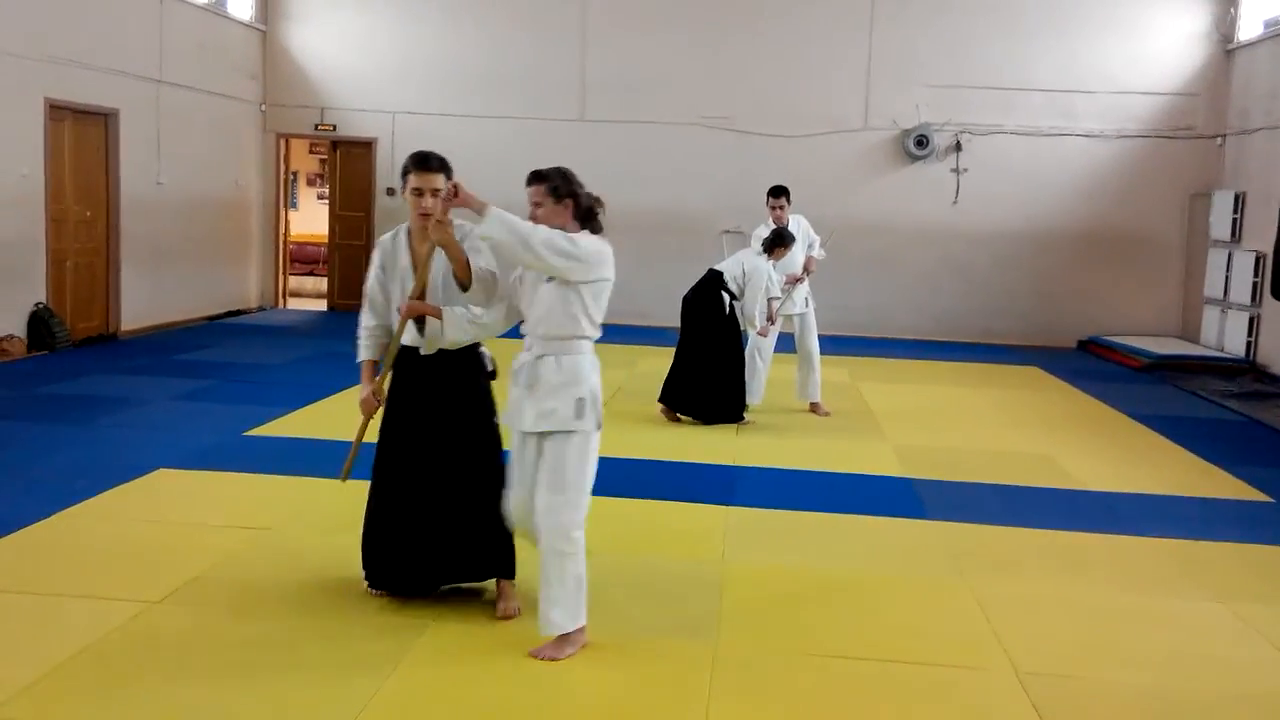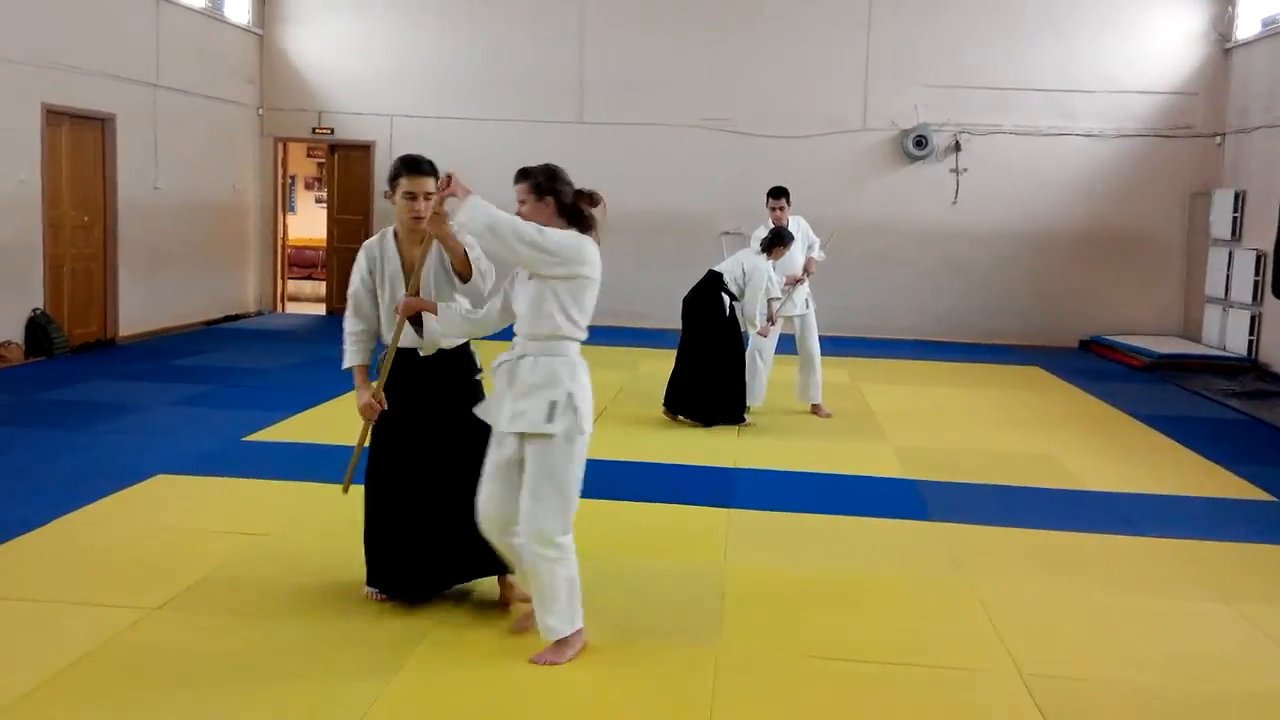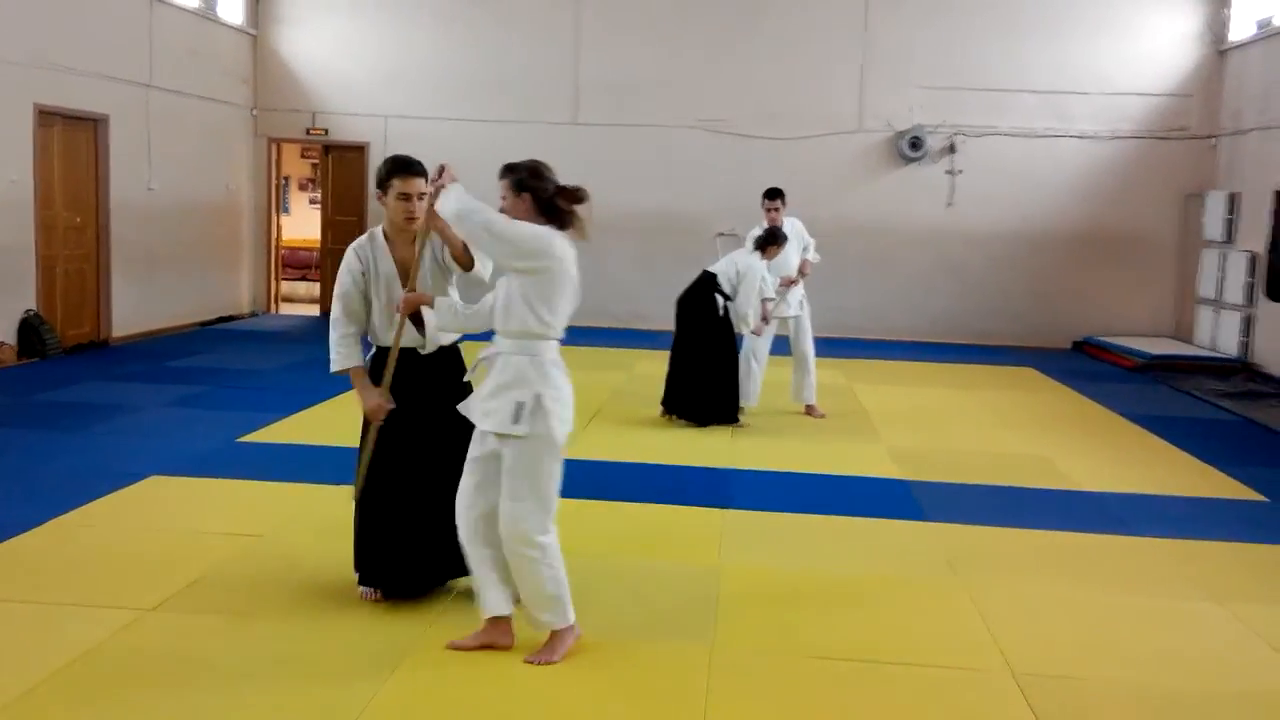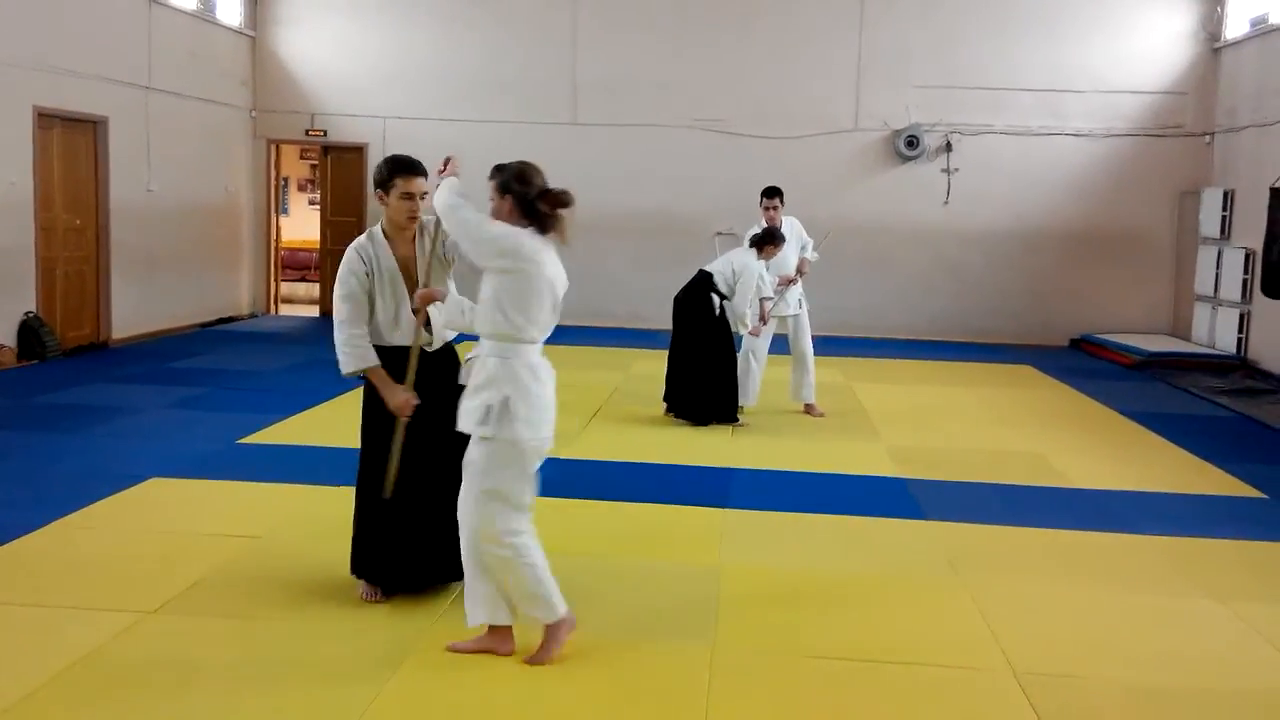
dt=0.1s
person 1, frame 1
left shoulder: (595, 252)
right shoulder: (531, 264)
left elbow: (526, 239)
right elbow: (492, 319)
left wrist: (474, 205)
right wrist: (436, 311)
left hip: (572, 386)
right hip: (530, 384)
left knee: (557, 512)
right knee: (524, 511)
left ankle: (571, 625)
right ankle: (570, 581)
person 1, frame 2
left shoulder: (576, 250)
right shoulder: (534, 261)
left elbow: (497, 229)
right elbow: (491, 317)
left wrist: (462, 197)
right wrist: (434, 308)
left hip: (557, 390)
right hip: (523, 387)
left knee: (542, 520)
right knee: (494, 509)
left ankle: (568, 629)
right ankle: (544, 596)
person 1, frame 3
left shoulder: (548, 245)
right shoulder: (527, 256)
left elbow: (474, 218)
right elbow: (486, 314)
left wrist: (449, 186)
right wrist: (432, 302)
left hip: (535, 388)
right hip: (508, 386)
left knee: (523, 521)
right knee: (475, 509)
left ankle: (561, 624)
right ankle: (498, 621)
person 1, frame 4
left shoulder: (510, 245)
right shoulder: (541, 255)
left elbow: (456, 212)
left wrist: (448, 178)
right wrist: (442, 299)
left hip: (510, 390)
right hip: (516, 385)
left knee: (499, 523)
right knee: (478, 515)
left ankle: (555, 617)
right ankle: (500, 629)
person 2, frame 1
left shoulder: (466, 239)
right shoulder: (388, 247)
left elbow: (487, 296)
right elbow: (375, 318)
left wrist: (450, 248)
right wrist: (367, 379)
left hip: (464, 371)
right hip: (411, 371)
left knee: (481, 474)
right knee: (397, 474)
left ankle: (504, 581)
right ankle: (390, 570)
person 2, frame 2
left shoulder: (457, 239)
right shoulder: (373, 252)
left elbow: (482, 287)
right elbow: (358, 324)
left wrist: (447, 239)
right wrist: (362, 386)
left hip: (453, 371)
right hip: (402, 376)
left knee: (474, 471)
right knee: (391, 480)
left ankle: (503, 574)
right ankle: (391, 575)
person 2, frame 3
left shoulder: (441, 239)
right shoulder: (361, 254)
left elbow: (479, 272)
right elbow: (344, 328)
left wrist: (448, 229)
right wrist: (363, 389)
left hip: (446, 368)
right hip: (392, 373)
left knee: (462, 469)
right knee: (384, 478)
right ankle: (379, 573)
person 2, frame 4
left shoulder: (438, 235)
right shoulder: (361, 254)
right elbow: (350, 330)
right wrist: (388, 388)
left hip: (442, 365)
right hip: (390, 370)
left knee: (457, 464)
right knee: (385, 477)
left ankle: (452, 561)
right ankle: (378, 571)
person 3, frame 1
left shoulder: (800, 223)
right shoulder: (761, 235)
left elbow: (814, 241)
left wrist: (812, 257)
right wrist: (784, 279)
left hip: (800, 295)
left knee: (810, 349)
right knee: (759, 348)
left ankle: (813, 400)
right ankle: (746, 400)
person 3, frame 2
left shoulder: (800, 224)
right shoulder: (760, 236)
left elbow: (814, 243)
left wrist: (812, 259)
right wrist: (784, 280)
left hip: (800, 297)
left knee: (811, 350)
right knee: (759, 350)
left ankle: (815, 402)
right ankle: (747, 402)
person 3, frame 3
left shoulder: (795, 225)
right shoulder: (755, 236)
left elbow: (809, 245)
left wrist: (807, 260)
right wrist: (779, 281)
left hip: (795, 298)
left knee: (805, 351)
right knee: (754, 351)
left ankle: (809, 402)
right ankle: (741, 402)
person 3, frame 4
left shoulder: (793, 224)
right shoulder: (754, 236)
left elbow: (807, 244)
left wrist: (805, 259)
right wrist: (778, 281)
left hip: (793, 297)
left knee: (804, 350)
right knee: (753, 350)
left ankle: (808, 401)
right ankle: (740, 401)
person 4, frame 1
left shoulder: (754, 254)
right shoulder: (759, 267)
right elbow: (750, 305)
left wrist: (771, 303)
right wrist: (757, 328)
left hip: (697, 297)
right hip: (713, 303)
left knee: (692, 352)
right knee: (727, 357)
left ankle: (671, 404)
right ankle: (726, 413)
person 4, frame 2
left shoulder: (753, 254)
right shoulder: (759, 268)
right elbow: (750, 305)
left wrist: (771, 304)
right wrist: (757, 328)
left hip: (697, 298)
right hip: (713, 304)
left knee: (693, 354)
right knee: (727, 358)
left ankle: (673, 406)
right ankle: (728, 414)
person 4, frame 3
left shoulder: (747, 254)
right shoulder: (753, 266)
right elbow: (743, 304)
left wrist: (765, 304)
right wrist: (750, 327)
left hip: (691, 299)
right hip: (707, 304)
left knee: (688, 353)
right knee: (720, 358)
left ankle: (672, 406)
right ankle: (721, 415)
person 4, frame 4
left shoulder: (745, 253)
right shoulder: (749, 266)
left elbow: (760, 271)
right elbow: (740, 304)
left wrist: (763, 303)
right wrist: (748, 327)
left hip: (688, 298)
right hip: (703, 303)
left knee: (686, 352)
right knee: (719, 357)
left ankle: (675, 405)
right ankle: (721, 414)
